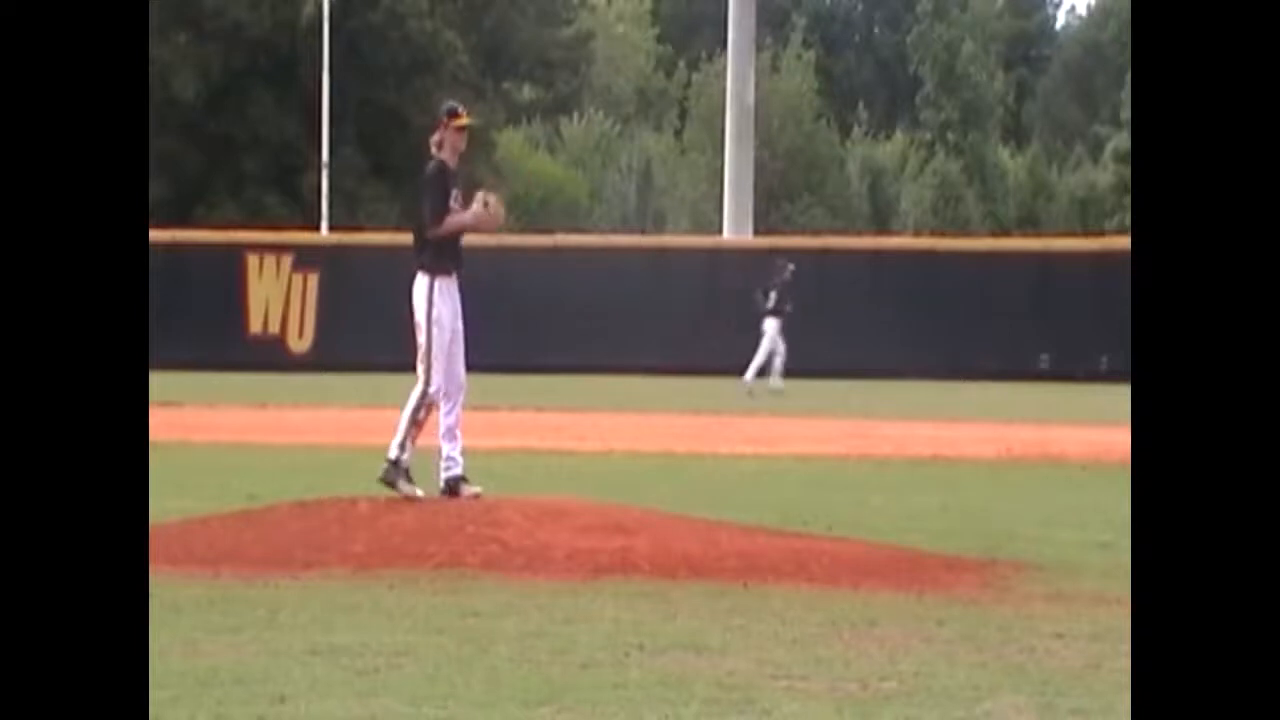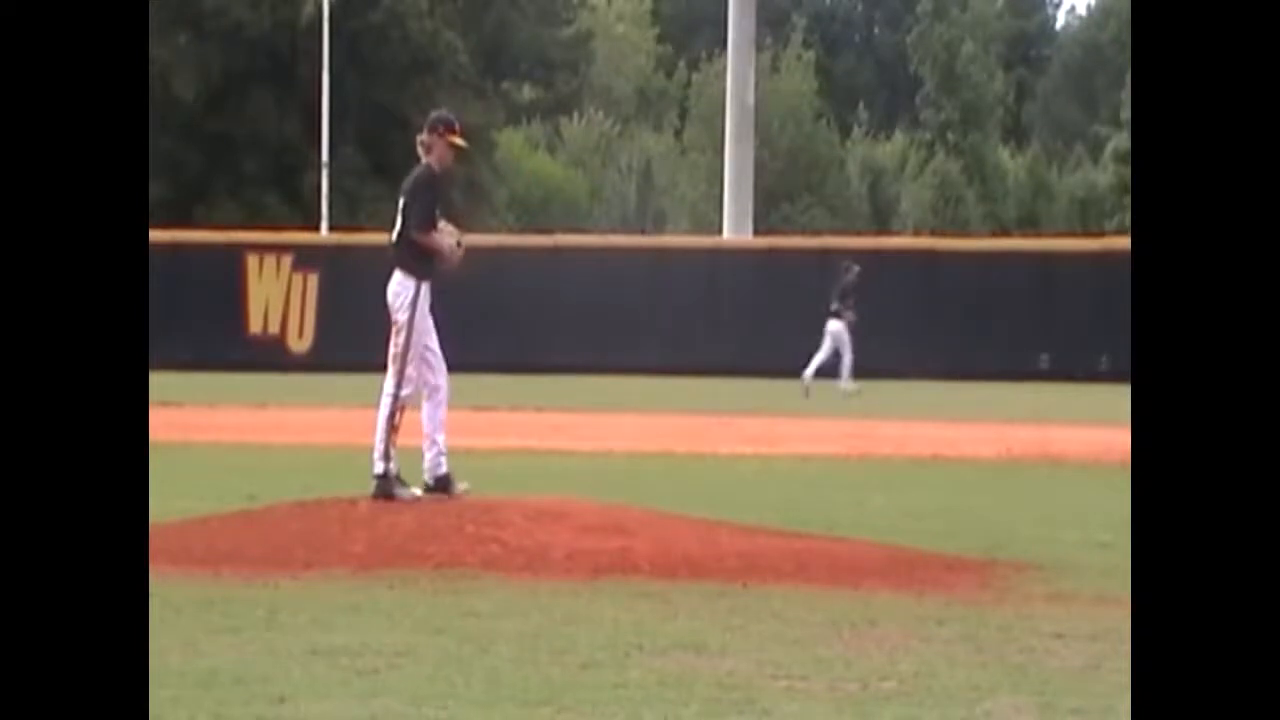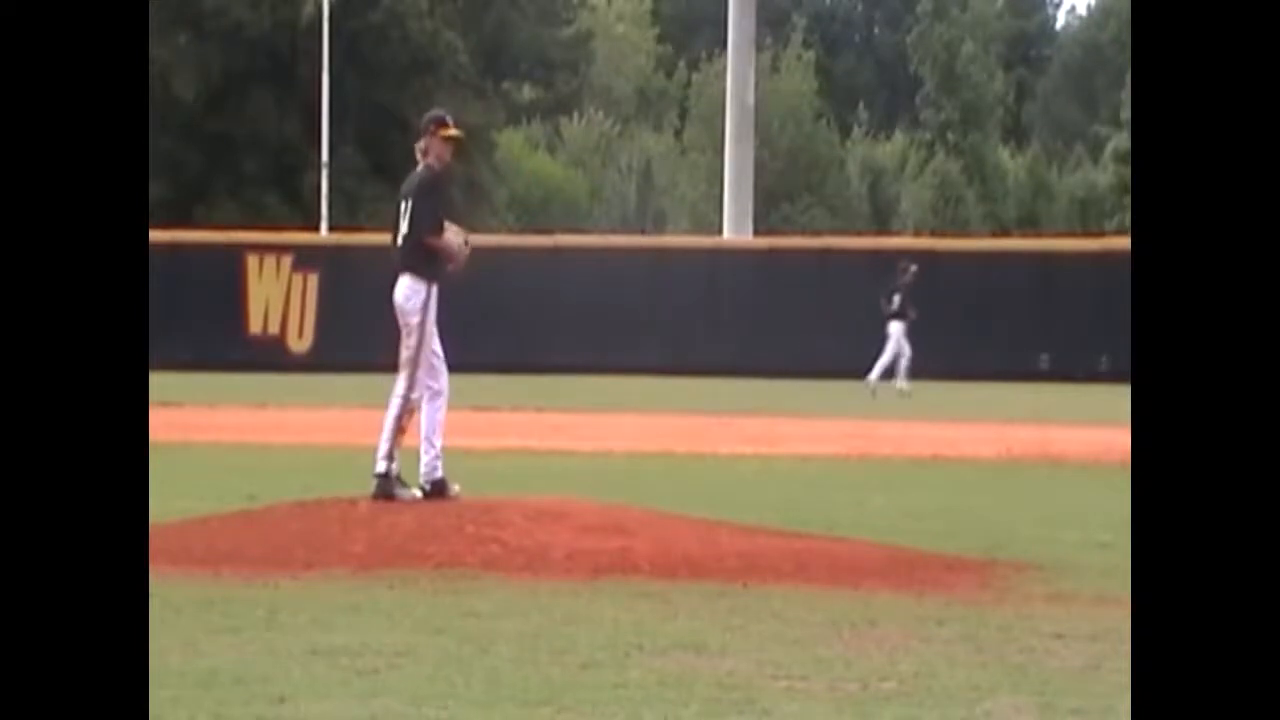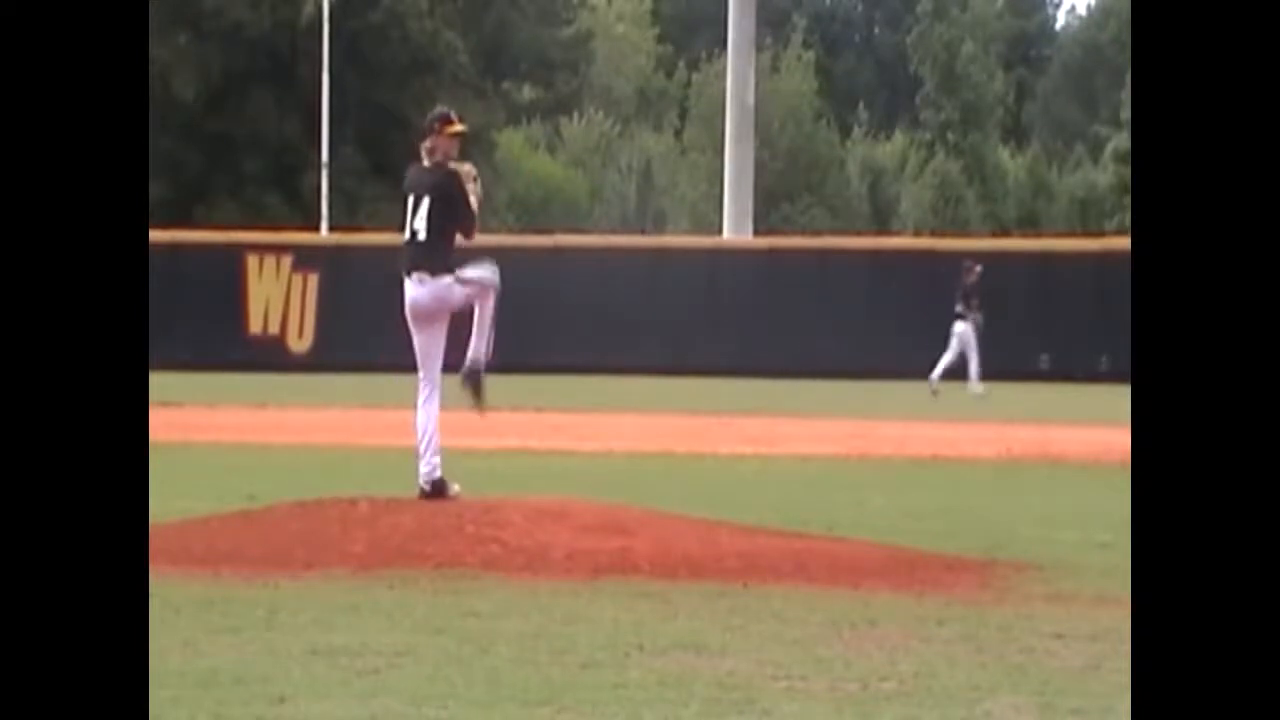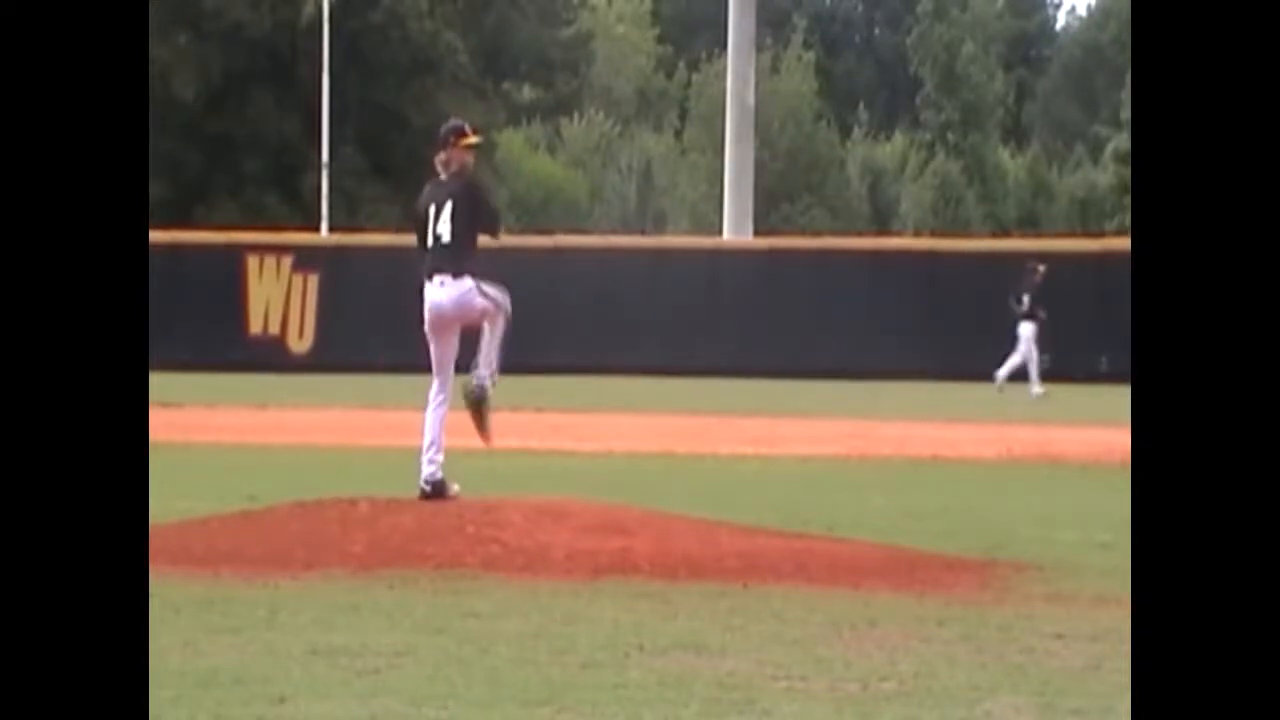
dt=0.4s
person 1, frame 1
left shoulder: (453, 175)
right shoulder: (433, 172)
right elbow: (432, 227)
left wrist: (469, 221)
right wrist: (469, 216)
left hip: (450, 284)
right hip: (432, 284)
left knee: (454, 382)
right knee: (432, 381)
left ankle: (451, 473)
right ankle: (396, 460)
person 1, frame 2
left shoulder: (420, 177)
right shoulder: (427, 178)
right elbow: (418, 232)
left wrist: (441, 236)
right wrist: (445, 249)
left hip: (413, 286)
right hip: (410, 287)
left knee: (435, 380)
right knee: (400, 382)
left ankle: (437, 471)
right ankle: (384, 473)
person 1, frame 3
left shoulder: (412, 181)
right shoulder: (431, 179)
right elbow: (430, 234)
left wrist: (445, 249)
right wrist: (454, 250)
left hip: (409, 285)
right hip: (419, 288)
left knee: (435, 383)
right knee: (409, 385)
left ankle: (432, 476)
right ankle: (385, 473)
person 1, frame 4
left shoulder: (412, 175)
right shoulder: (448, 178)
right elbow: (468, 230)
right wrist: (473, 195)
left hip: (412, 288)
right hip: (441, 284)
left knee: (428, 383)
right knee: (489, 276)
left ankle: (430, 475)
right ankle: (474, 365)
person 1, frame 5
left shoulder: (426, 194)
right shoulder: (468, 185)
right elbow: (493, 228)
left hip: (432, 294)
right hip: (463, 289)
left knee: (441, 387)
right knee: (500, 305)
left ankle: (431, 477)
right ankle: (480, 384)
